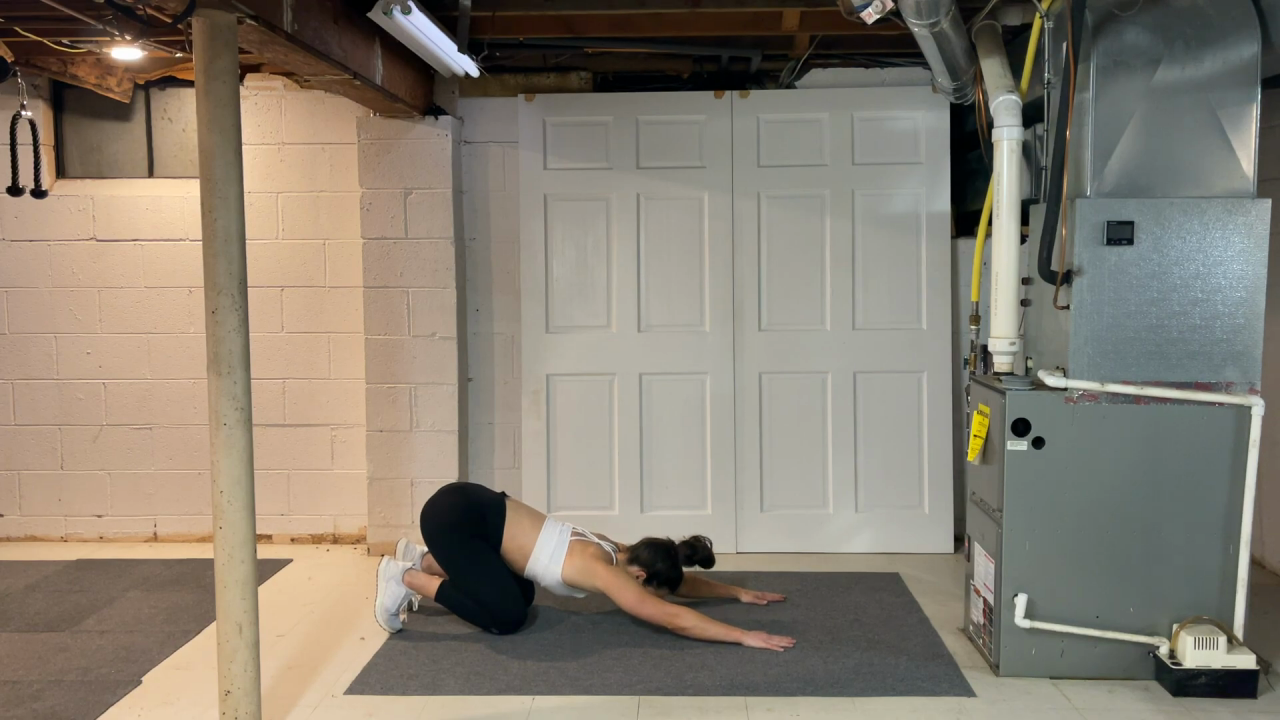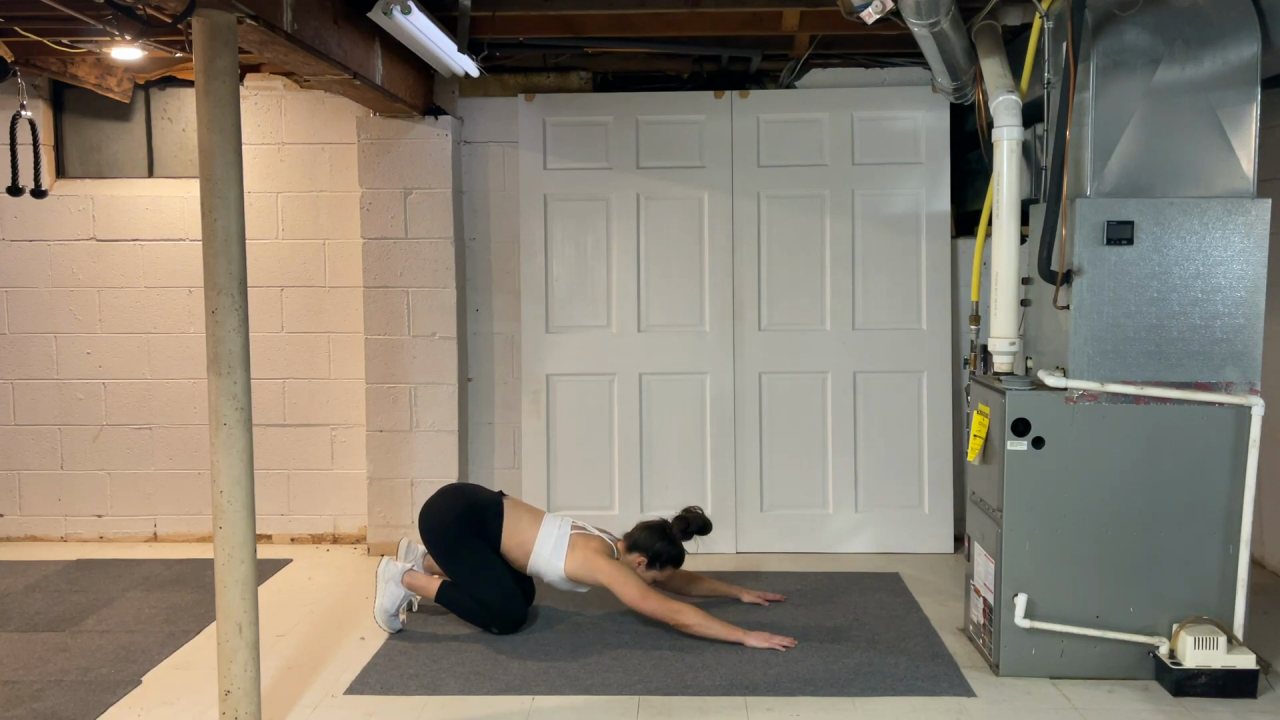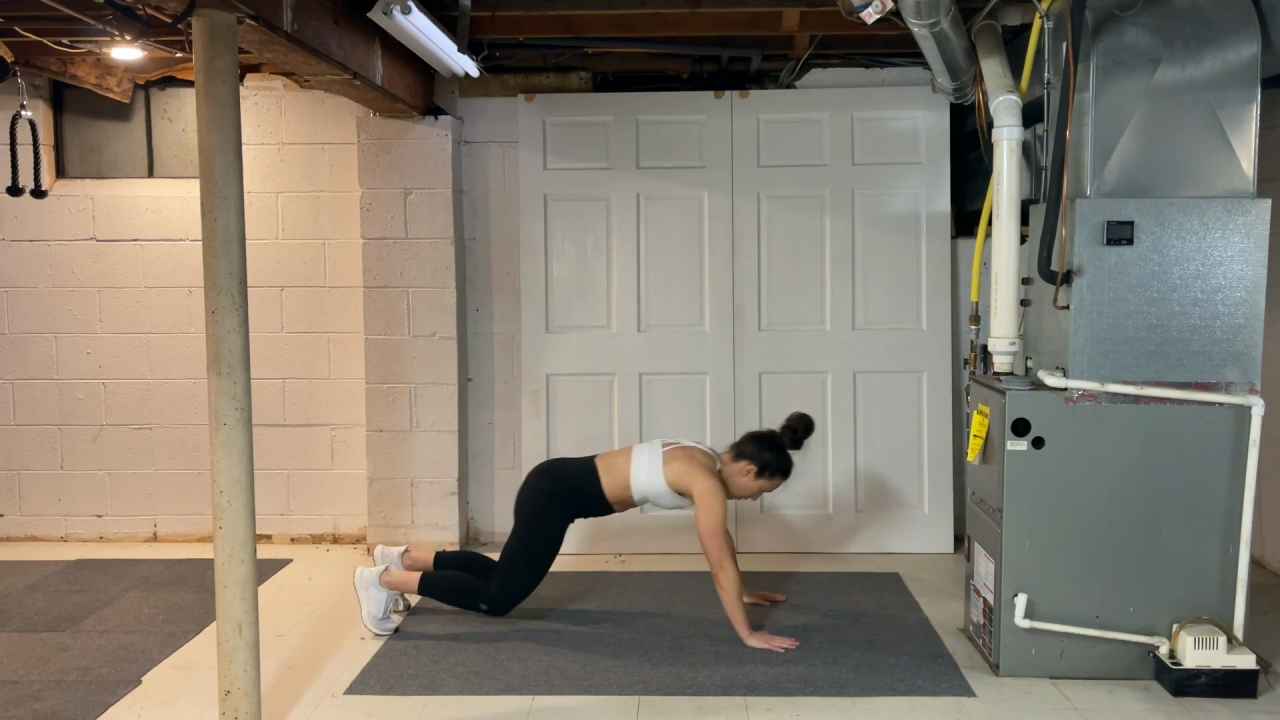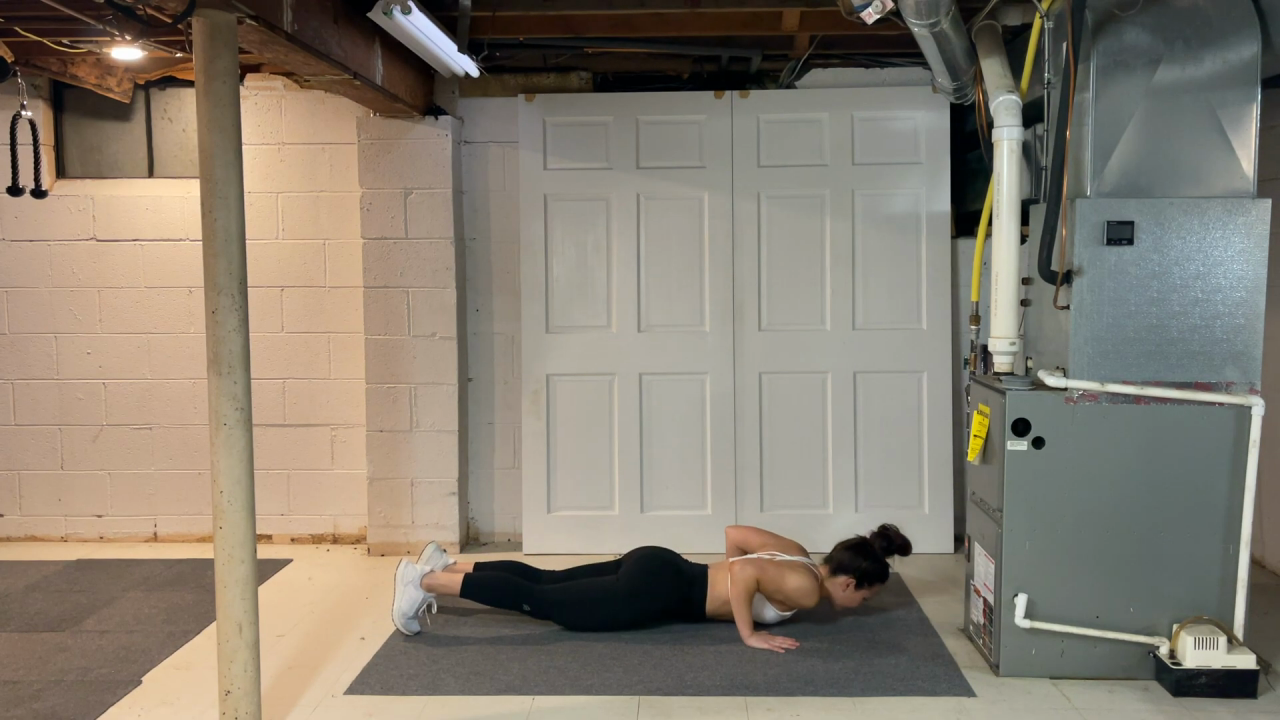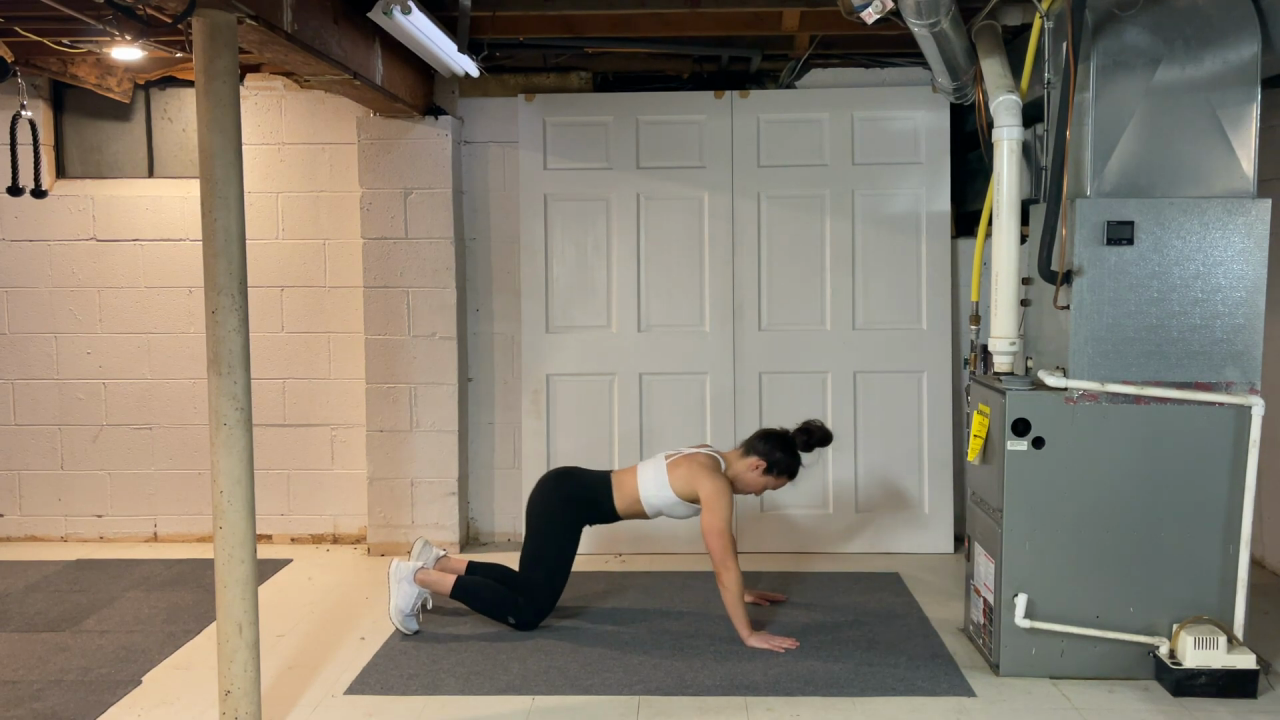
dt=0.7s
person 1, frame 1
left shoulder: (617, 552)
right shoulder: (606, 571)
left elbow: (681, 580)
right elbow: (674, 617)
left wrist: (739, 593)
right wrist: (745, 636)
left hip: (476, 508)
right hip: (453, 515)
left knee: (521, 595)
right knee: (507, 617)
left ankle: (423, 560)
right ankle: (405, 578)
person 1, frame 2
left shoulder: (619, 547)
right shoulder: (605, 564)
left elbow: (681, 580)
right elbow: (675, 613)
left wrist: (741, 592)
right wrist: (746, 636)
left hip: (474, 509)
right hip: (451, 517)
left knee: (522, 596)
right knee: (507, 617)
left ankle: (424, 560)
right ankle: (404, 579)
person 1, frame 3
left shoulder: (709, 464)
right shoulder: (708, 481)
left elbow: (718, 539)
right elbow: (722, 564)
left wrist: (743, 593)
right wrist: (747, 634)
left hip: (565, 483)
right hip: (557, 491)
left knee: (501, 574)
right knee: (497, 596)
left ankle: (398, 557)
right ankle: (381, 583)
person 1, frame 4
left shoulder: (796, 553)
right shoulder: (806, 588)
left elbow: (735, 532)
right elbow: (743, 574)
right wrist: (749, 634)
left hip: (656, 567)
right hip: (656, 591)
left knee: (543, 581)
right knee: (538, 601)
left ankle: (446, 563)
right ankle: (425, 580)
person 1, frame 5
left shoulder: (715, 462)
right shoulder: (714, 481)
left elbow: (722, 544)
right elbow: (724, 566)
left wrist: (745, 592)
right wrist: (748, 634)
left hip: (568, 490)
right hip: (564, 499)
left knee: (532, 588)
right knee: (525, 614)
left ankle: (436, 560)
right ankle: (419, 576)
